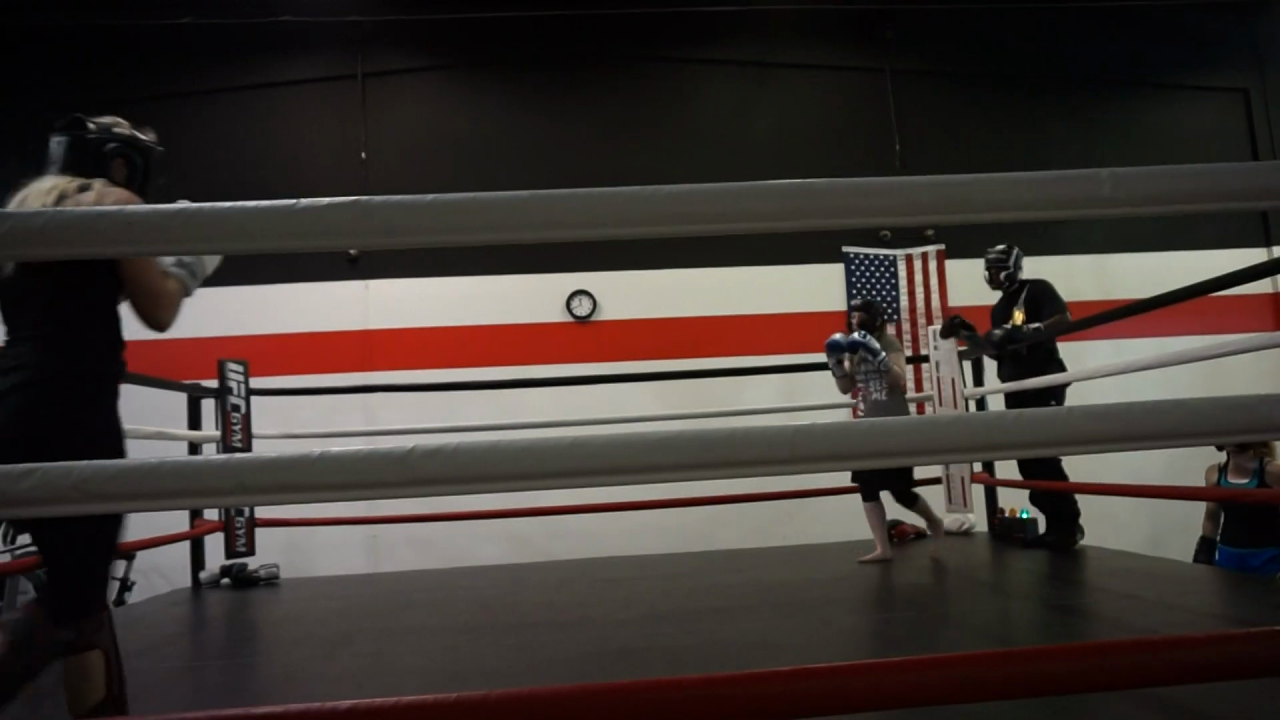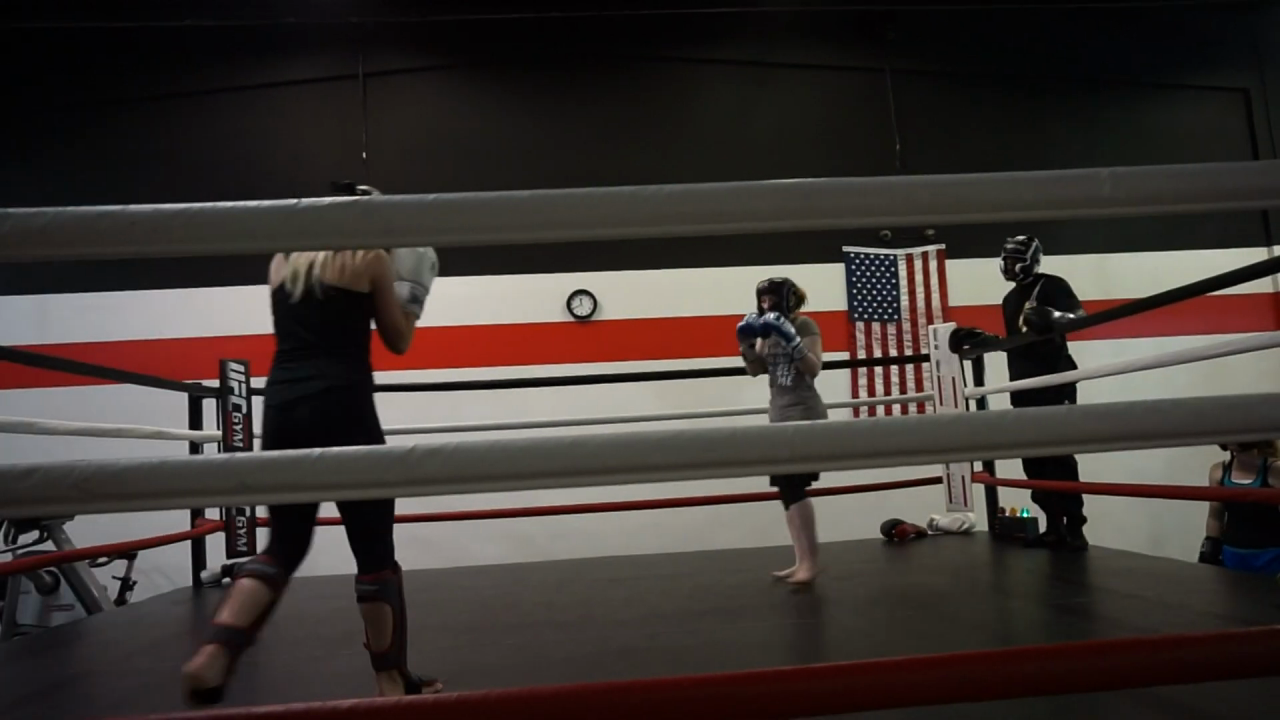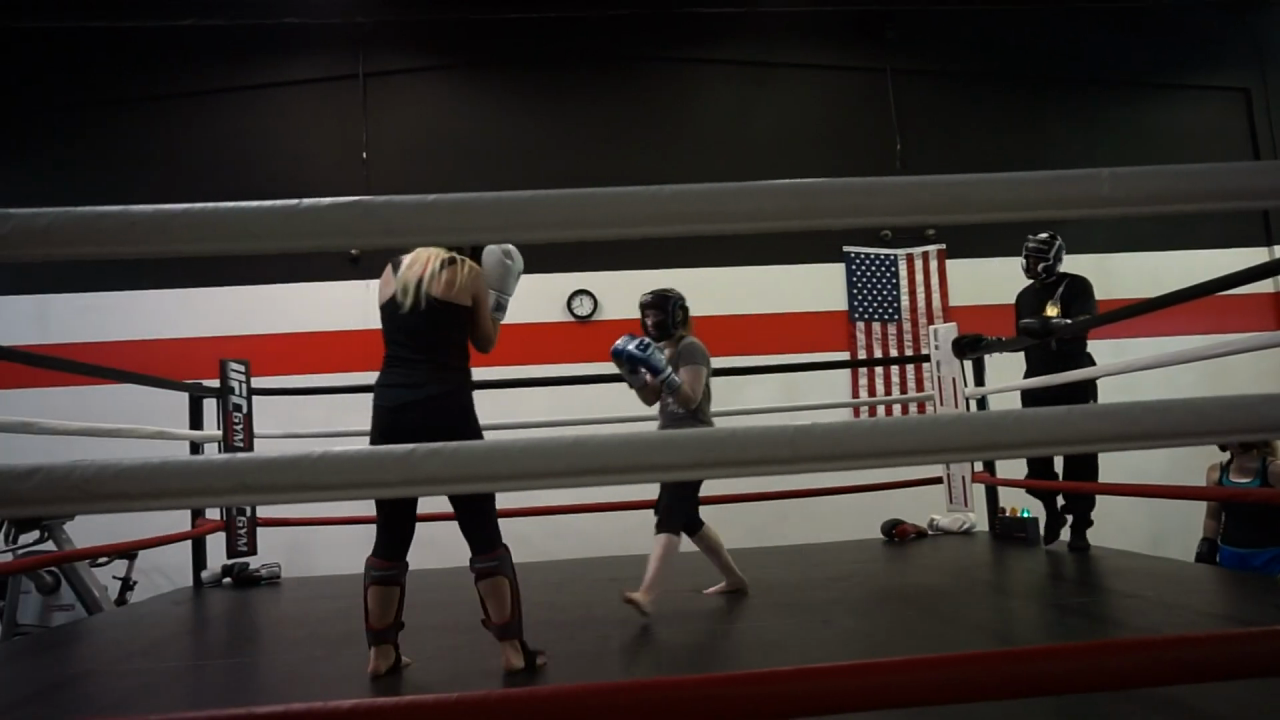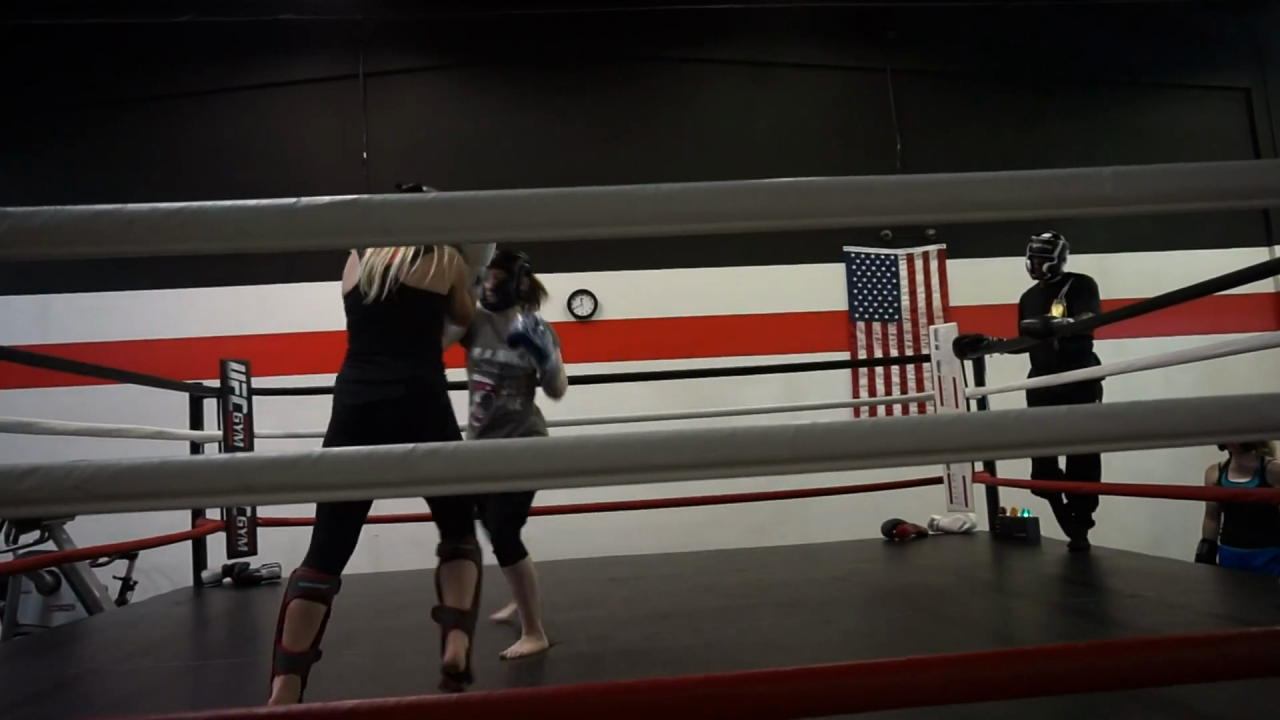
dt=0.7s
person 1, frame 1
right shoulder: (115, 202)
right elbow: (158, 313)
right wrist: (183, 266)
right hip: (72, 406)
left knee: (79, 580)
right knee: (76, 588)
person 1, frame 2
left shoulder: (281, 262)
right shoulder: (370, 260)
right elbow: (398, 341)
right wrist: (411, 296)
left hip: (283, 407)
right hip: (341, 411)
left knee: (284, 545)
right knee: (374, 549)
left ankle: (213, 657)
right ankle: (392, 679)
person 1, frame 3
left shoulder: (392, 272)
right shoulder: (469, 273)
right elbow: (484, 342)
right wrist: (496, 297)
left hip: (391, 410)
right hip: (445, 410)
left knee: (390, 538)
right knee: (484, 535)
left ankle: (381, 652)
right ankle: (513, 649)
person 1, frame 4
left shoulder: (357, 259)
right shoulder: (447, 259)
right elbow: (461, 317)
left hip: (356, 406)
right hip: (422, 406)
left knee: (326, 551)
right knee: (459, 533)
left ankle: (285, 685)
right ankle: (456, 650)
person 2, frame 1
left shoulder: (890, 342)
right shoulder: (853, 348)
left elbow: (899, 380)
right elbow: (846, 388)
left wrist: (877, 354)
right wrist: (835, 361)
left knee: (900, 489)
right knee: (866, 486)
left ankle: (935, 524)
right ankle: (883, 548)
person 2, frame 2
left shoulder: (804, 325)
right shoulder: (768, 331)
left elbow: (813, 368)
right elbow: (755, 370)
left wrist: (790, 338)
right wrist: (747, 343)
left hip: (804, 414)
right hip: (780, 416)
left knee: (793, 484)
right knee: (787, 486)
left ankle: (808, 562)
right ankle: (804, 562)
person 2, frame 3
left shoulder: (691, 349)
right shoulder: (658, 349)
left elbow: (691, 399)
right elbow: (649, 398)
left wrist: (659, 367)
right wrist: (629, 368)
left knee: (668, 513)
right knee: (687, 518)
left ankle: (647, 593)
right ankle: (733, 578)
person 2, frame 4
left shoulder: (537, 330)
right shoulder: (477, 321)
left elbow: (557, 390)
left wrist: (543, 352)
right hip: (481, 444)
left knee: (502, 534)
right knee: (495, 528)
left ankle: (534, 632)
right ankle: (521, 601)
person 3, frame 1
left shoulder: (1038, 290)
right shoulder: (999, 308)
left elbow: (1064, 320)
left wrist: (1020, 332)
left hip: (1045, 384)
right hip: (1016, 391)
left knee: (1045, 454)
right knee: (1028, 460)
left ankle: (1070, 522)
right ankle: (1053, 526)
person 3, frame 2
left shoulder: (1051, 286)
right shoulder: (1011, 299)
left elbow: (1080, 318)
left wrist: (1051, 317)
left hip: (1056, 383)
right hip: (1025, 388)
left knee: (1058, 454)
right knee: (1033, 458)
left ankle: (1074, 528)
right ankle: (1055, 525)
person 3, frame 3
left shoulder: (1076, 285)
right shoulder: (1025, 296)
left elbow: (1086, 322)
left wrist: (1049, 324)
left hip: (1075, 381)
right hip: (1038, 383)
left knee: (1079, 457)
right knee: (1036, 455)
left ankle: (1079, 527)
right ankle: (1053, 513)
person 3, frame 4
left shoulder: (1081, 285)
right shoulder: (1029, 297)
left elbow: (1088, 321)
left wrist: (1052, 324)
left hip: (1080, 381)
right hip: (1043, 384)
left knee: (1082, 457)
right knee: (1042, 458)
left ankle: (1080, 526)
right ankle: (1070, 522)
